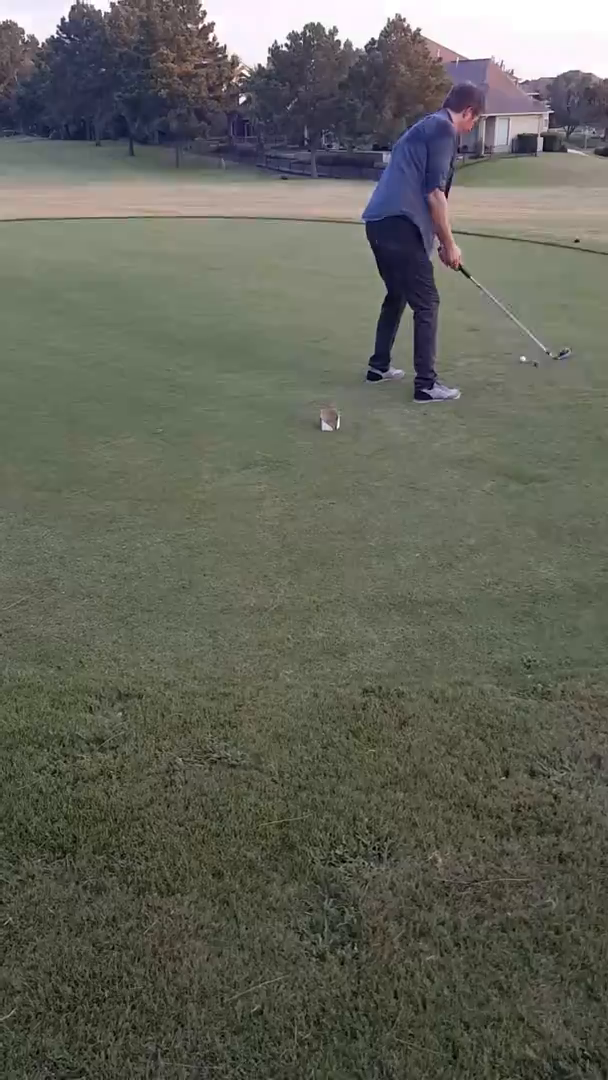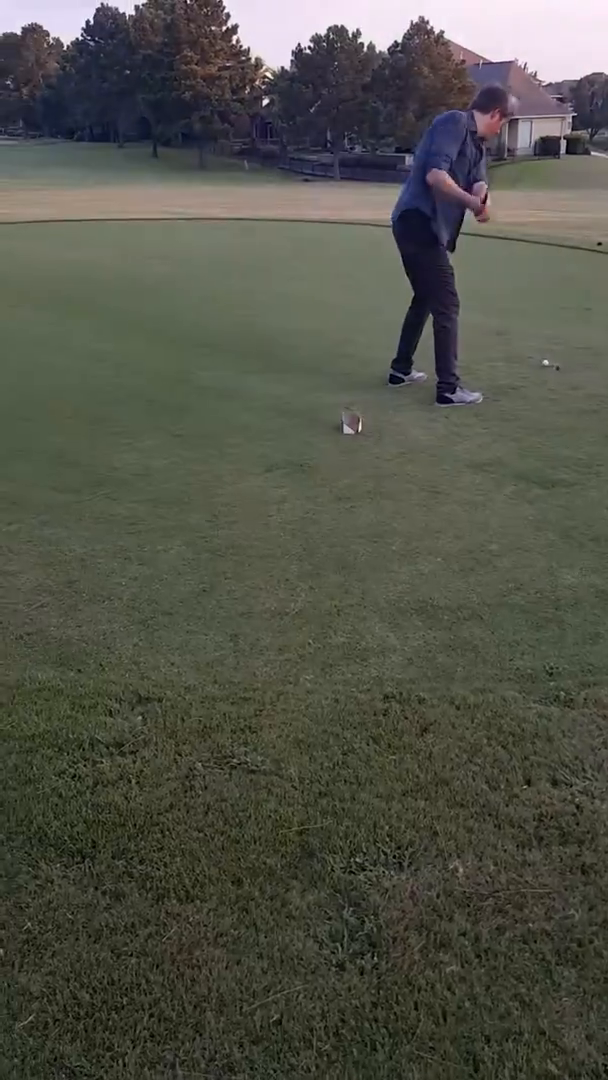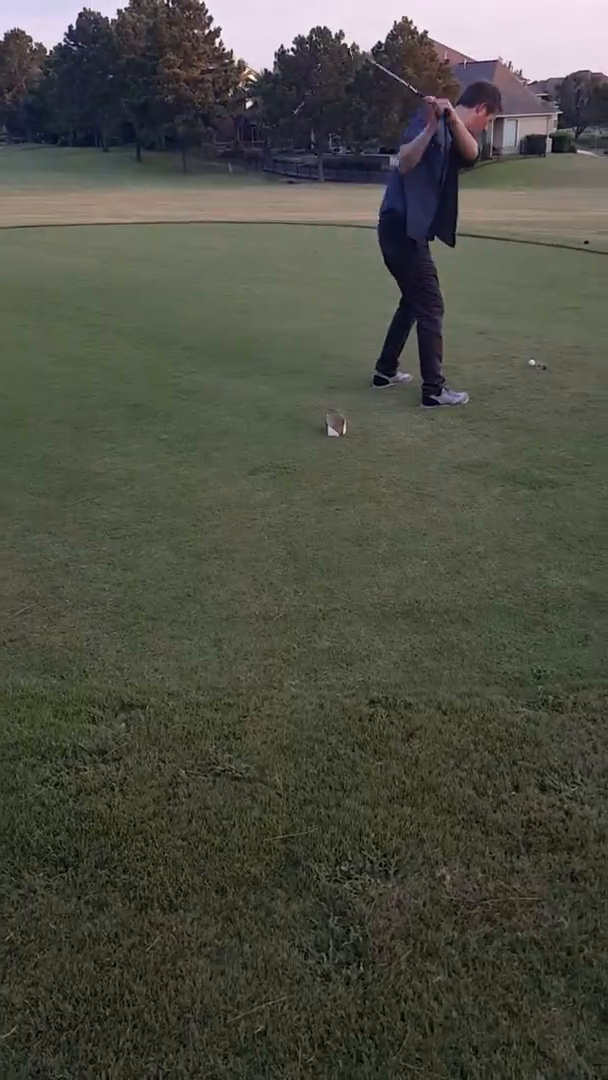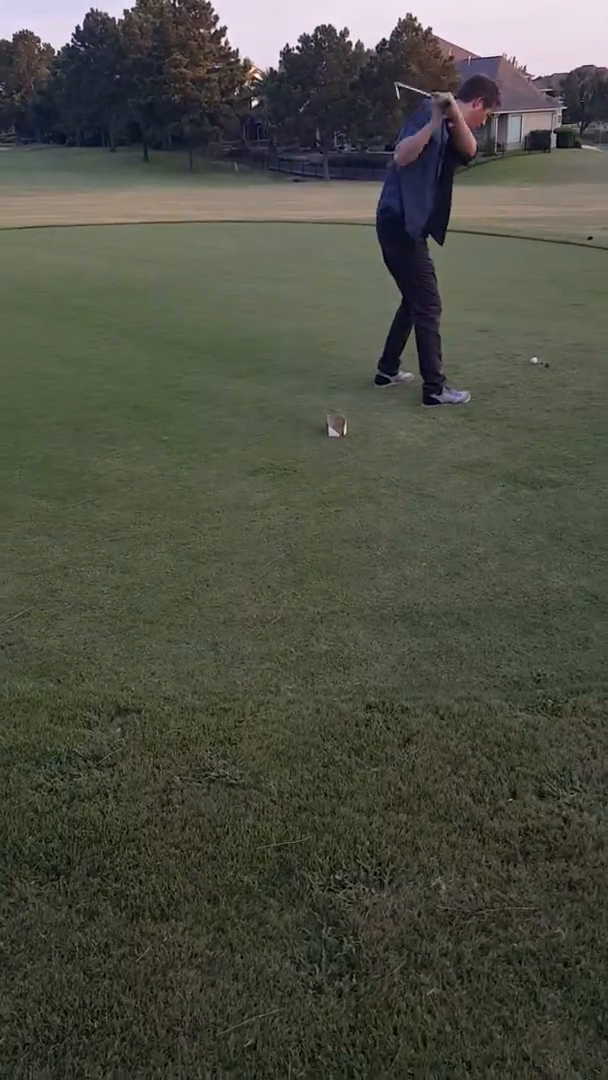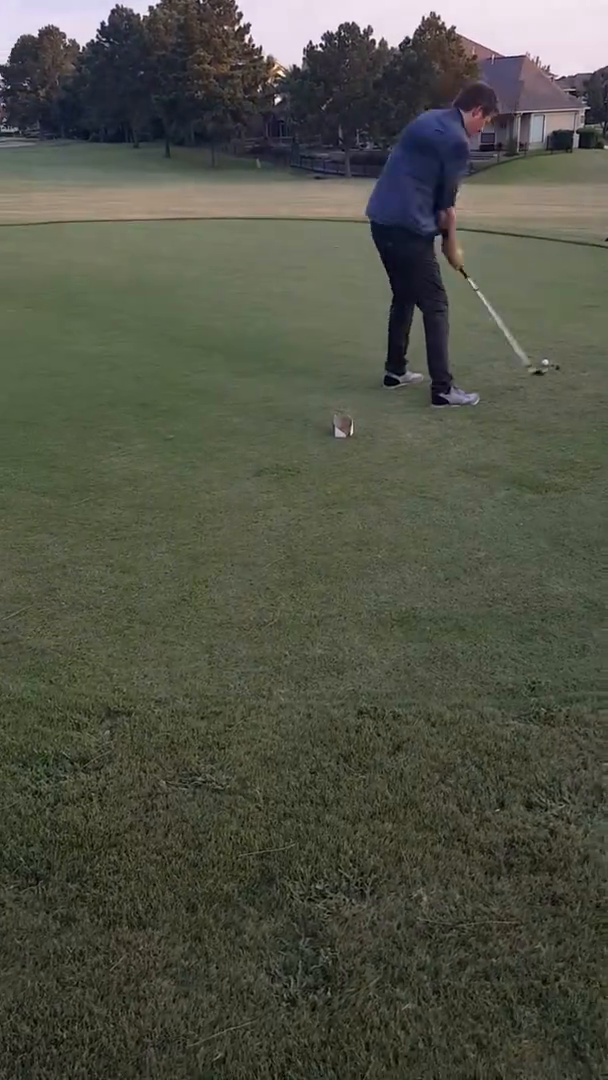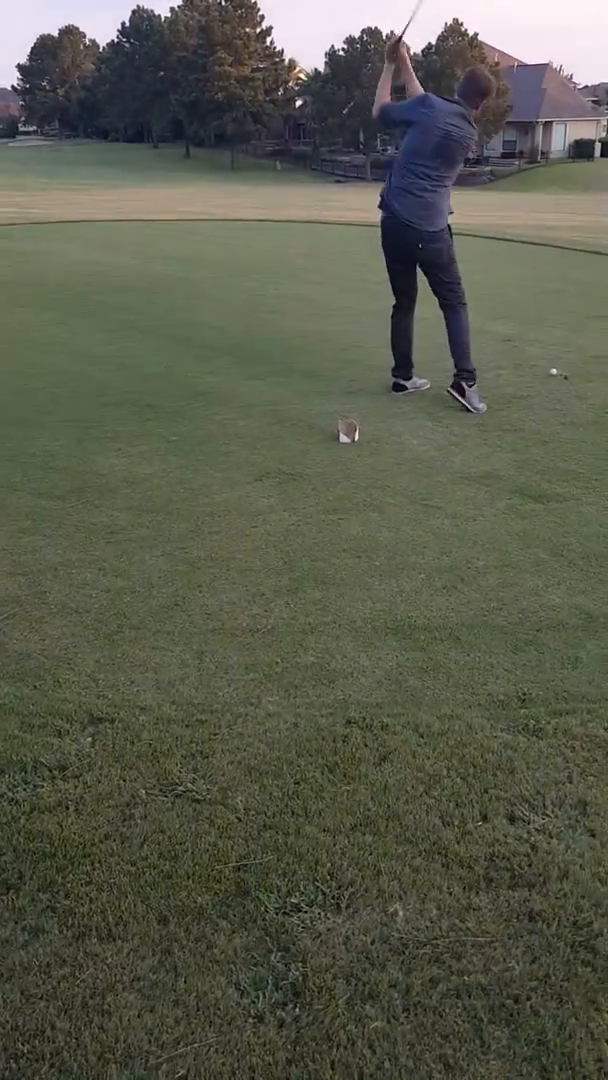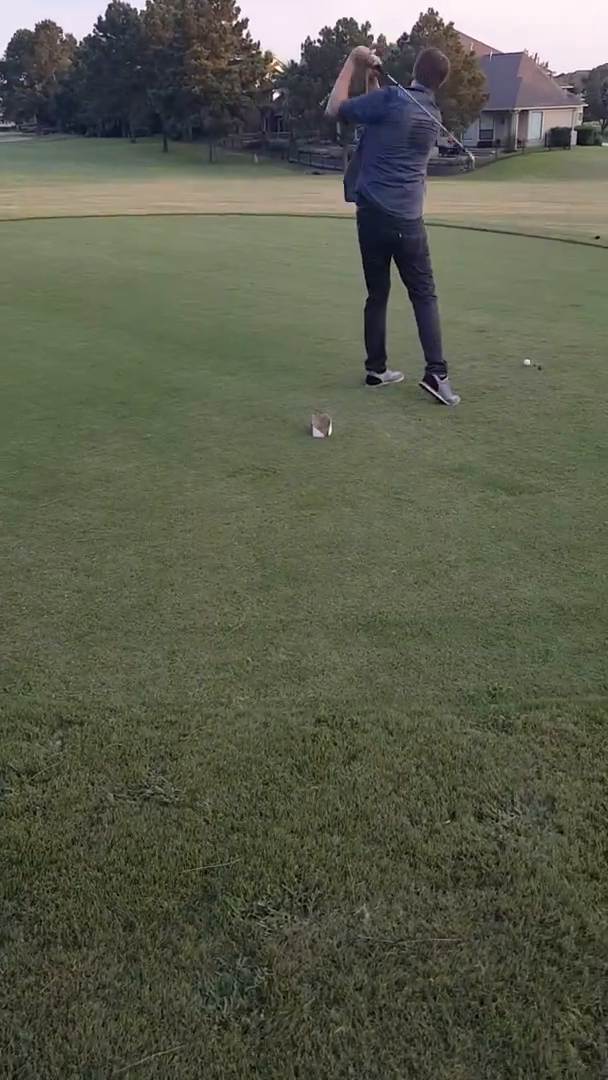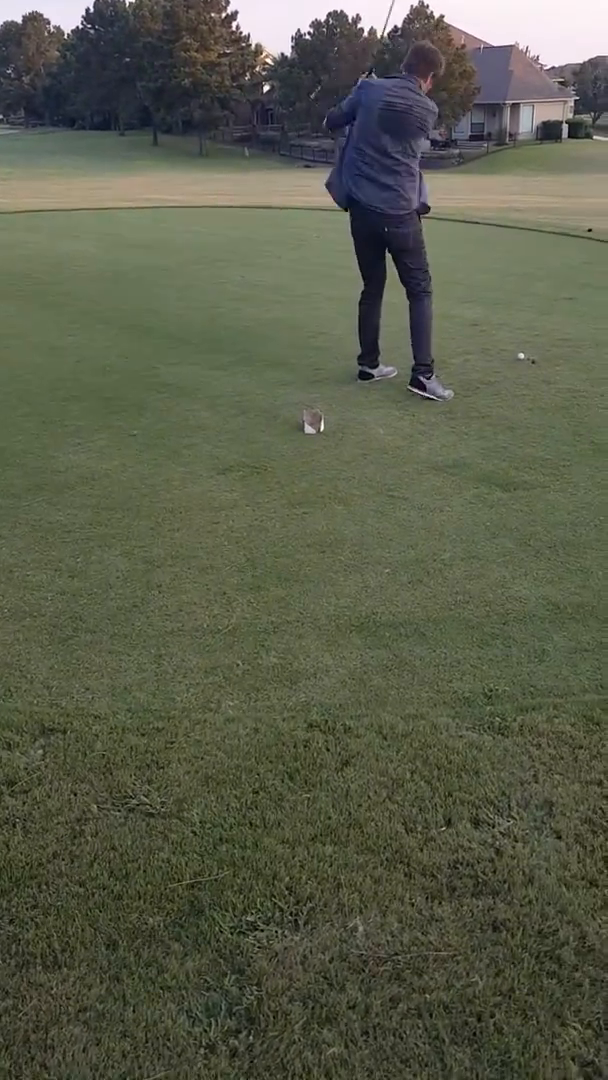
dt=0.3s
person 1, frame 1
left shoulder: (425, 128)
right shoulder: (444, 129)
right elbow: (434, 192)
left wrist: (440, 239)
right wrist: (449, 243)
left hip: (378, 222)
right hip: (399, 225)
left knee: (396, 295)
right knee: (426, 302)
left ankle: (379, 366)
right ankle: (426, 384)
person 1, frame 2
left shoulder: (478, 144)
right shoulder: (452, 122)
left elbow: (481, 182)
right elbow: (433, 173)
left wrist: (482, 202)
right wrist: (468, 199)
left hip: (422, 226)
right hip: (419, 223)
left knee: (425, 298)
right knee: (446, 305)
left ankle: (401, 369)
right ankle: (448, 387)
person 1, frame 3
left shoulder: (463, 136)
right shoulder: (427, 116)
left elbow: (471, 154)
right elbow: (404, 164)
left wrist: (451, 117)
right wrist: (432, 125)
left hip: (415, 229)
right hip: (402, 225)
left knee: (413, 301)
right knee: (430, 307)
left ankle: (386, 370)
right ankle: (433, 389)
person 1, frame 4
left shoulder: (453, 128)
right shoulder: (429, 113)
left elbow: (467, 148)
right elbow: (401, 157)
left wrist: (453, 113)
right wrist: (435, 120)
left hip: (407, 223)
right hip: (400, 222)
left knee: (414, 299)
right knee: (428, 306)
left ankle: (388, 369)
right ankle: (434, 388)
person 1, frame 5
left shoulder: (431, 119)
right shoulder: (457, 142)
right elbow: (445, 205)
right wrist: (451, 246)
left hip: (383, 223)
right hip: (407, 229)
left knee: (403, 297)
right knee: (435, 305)
left ankle: (395, 370)
right ankle: (442, 388)
person 1, frame 6
left shoulder: (429, 106)
right shoulder: (470, 133)
left elbow: (381, 112)
left wrist: (393, 65)
right wrist: (406, 68)
left hip: (395, 223)
right hip: (432, 229)
left knee: (403, 302)
right knee: (454, 304)
left ankle: (403, 375)
right ankle: (465, 378)
person 1, frame 7
left shoulder: (392, 100)
right shoulder: (433, 116)
left elbow: (336, 109)
left wrist: (354, 61)
right wrist: (373, 77)
left hip: (372, 215)
right hip: (408, 220)
left knee: (377, 295)
right knee: (424, 296)
left ankle: (376, 369)
right ankle: (436, 371)
person 1, frame 8
left shoulder: (369, 91)
right shoulder: (428, 110)
left elbow: (331, 123)
left hip: (363, 209)
right hip: (401, 213)
left knee: (372, 288)
right knee: (419, 291)
left ankle: (369, 363)
right ankle: (423, 373)
